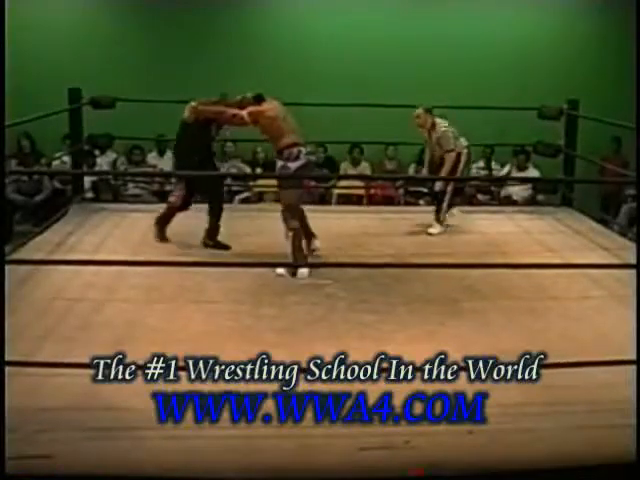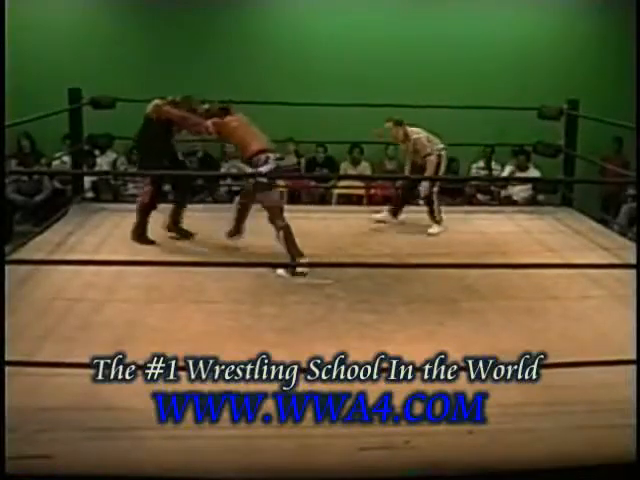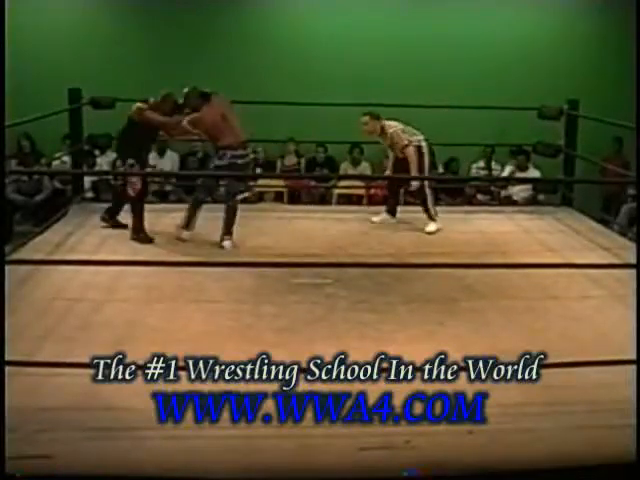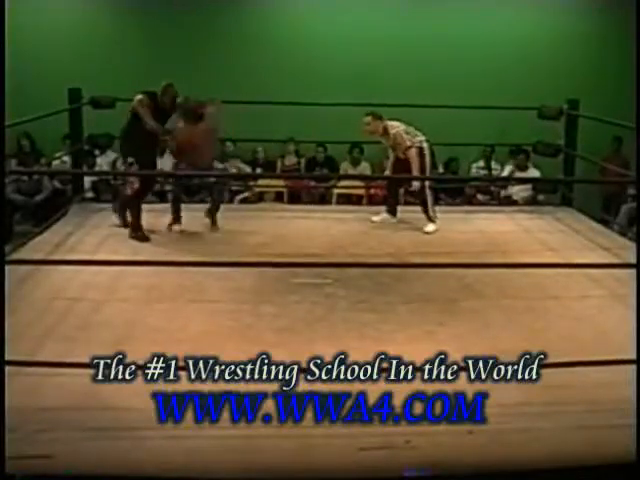
dt=0.4s
person 1, frame 1
left shoulder: (257, 112)
right shoulder: (273, 104)
left elbow: (232, 117)
left wrist: (201, 110)
left hip: (292, 158)
right hip: (300, 156)
left knee: (289, 213)
right knee: (293, 206)
left ankle: (300, 265)
right ankle: (310, 240)
person 1, frame 2
left shoulder: (221, 123)
right shoulder: (237, 117)
left hip: (262, 162)
right hip: (272, 159)
left knee: (275, 215)
right knee: (246, 195)
left ankle: (298, 261)
right ankle: (236, 229)
person 1, frame 3
left shoulder: (196, 118)
right shoulder: (219, 100)
left hip: (225, 155)
right hip: (243, 154)
left knee: (201, 192)
right knee: (232, 198)
left ankle: (185, 229)
right ankle: (226, 236)
person 1, frame 4
left shoulder: (180, 130)
right shoulder: (210, 119)
left elbow: (174, 151)
right elbow: (212, 105)
left hip: (187, 167)
right hip: (208, 168)
left knee: (177, 189)
left ankle: (176, 221)
right ankle: (212, 213)
person 2, frame 1
right shoulder: (195, 110)
left hip: (203, 157)
right hip: (185, 157)
left knee: (217, 195)
right knee: (184, 197)
left ankle: (211, 237)
right ankle: (161, 223)
person 2, frame 2
left shoulder: (180, 117)
right shoulder: (158, 107)
left elbow: (196, 128)
right elbow: (181, 116)
right wrist: (203, 122)
left hip: (166, 152)
right hip: (148, 153)
left knee: (183, 183)
right knee: (151, 192)
left ankle: (174, 223)
right ankle: (139, 231)
person 2, frame 3
left shoulder: (159, 114)
right shoulder: (141, 109)
right elbow: (163, 121)
left hip: (141, 149)
right hip: (128, 148)
left knee: (128, 184)
right knee: (138, 186)
left ankle: (109, 215)
right ankle: (137, 230)
person 2, frame 4
left shoulder: (168, 107)
right shoulder: (143, 100)
right elbow: (150, 125)
right wrist: (168, 133)
left hip: (149, 144)
right hip: (133, 144)
left knee: (148, 182)
right knee: (137, 184)
left ankle: (123, 207)
right ankle: (135, 228)
person 3, frame 1
left shoulder: (443, 130)
right shoulder: (424, 128)
left elbow: (451, 154)
right elbow: (430, 147)
left wrist: (442, 177)
right wrist: (427, 168)
left hip: (458, 154)
right hip: (442, 155)
left knee: (444, 187)
right knee: (435, 185)
left ankle: (440, 223)
right ankle: (443, 213)
person 3, frame 2
left shoulder: (417, 137)
right shoulder: (401, 138)
left elbow: (431, 158)
left wrist: (426, 180)
right wrist: (407, 173)
left hip: (436, 156)
right hip: (420, 160)
left knee: (429, 190)
right knee: (406, 186)
left ankle: (437, 223)
right ankle: (391, 214)
person 3, frame 3
left shoulder: (393, 130)
right shoulder: (380, 132)
left elbow: (410, 150)
left wrist: (414, 174)
right wrist: (390, 169)
left hip: (418, 149)
right hip: (403, 153)
left knee: (421, 185)
right knee: (392, 182)
left ankle: (433, 220)
right ankle: (390, 214)
person 3, frame 4
left shoulder: (396, 131)
right shoulder: (382, 132)
left elbow: (412, 151)
left wrist: (416, 176)
right wrist: (389, 169)
left hip: (419, 150)
right hip: (403, 153)
left knee: (422, 186)
right knee: (392, 181)
left ankle: (432, 221)
right ankle: (390, 213)
